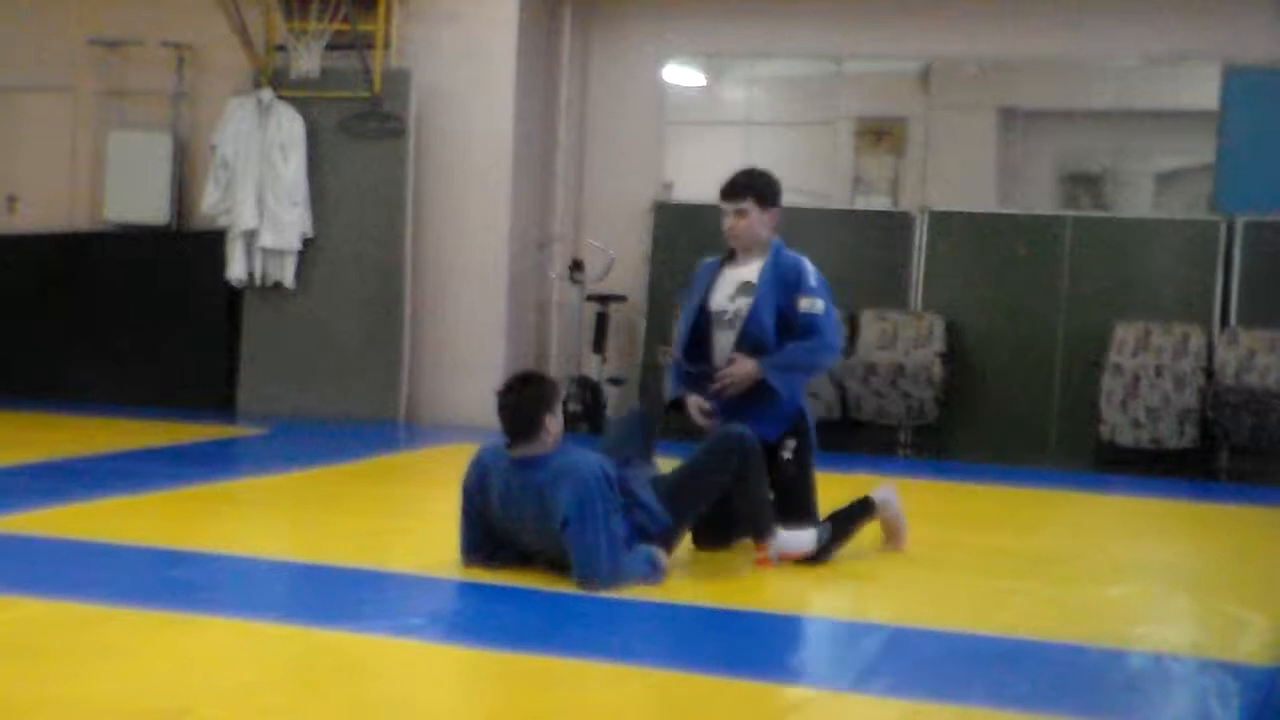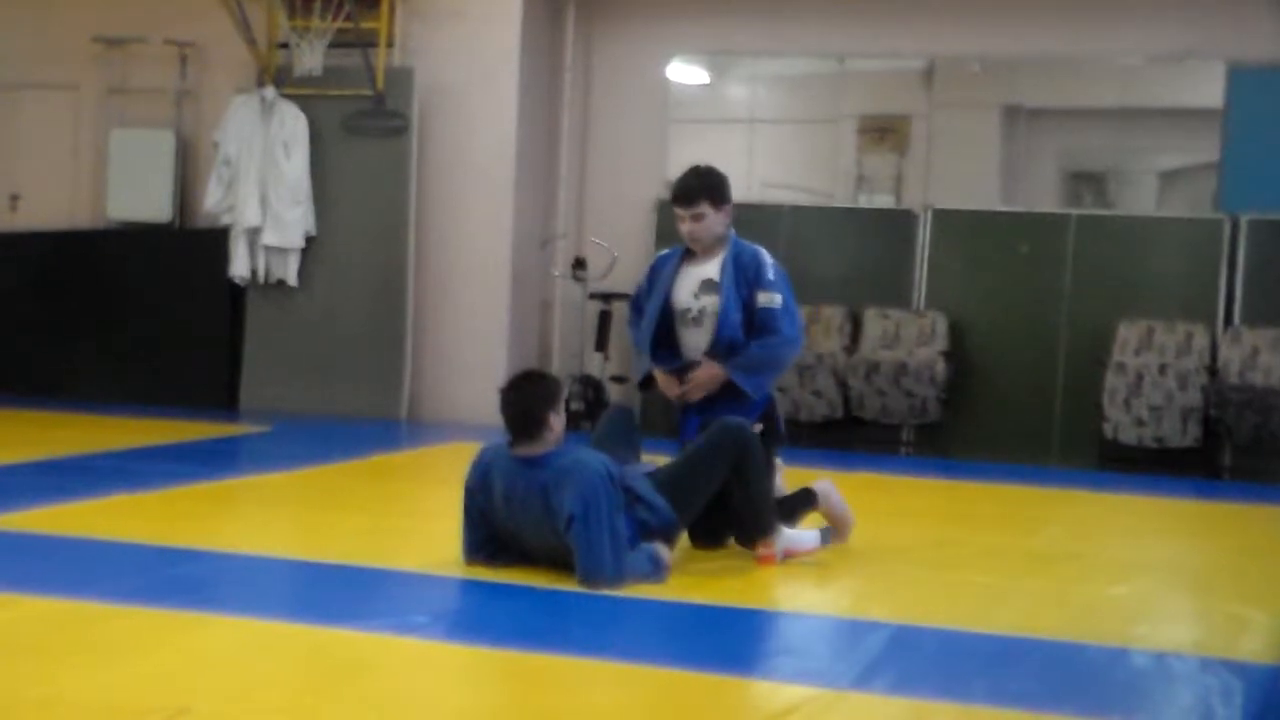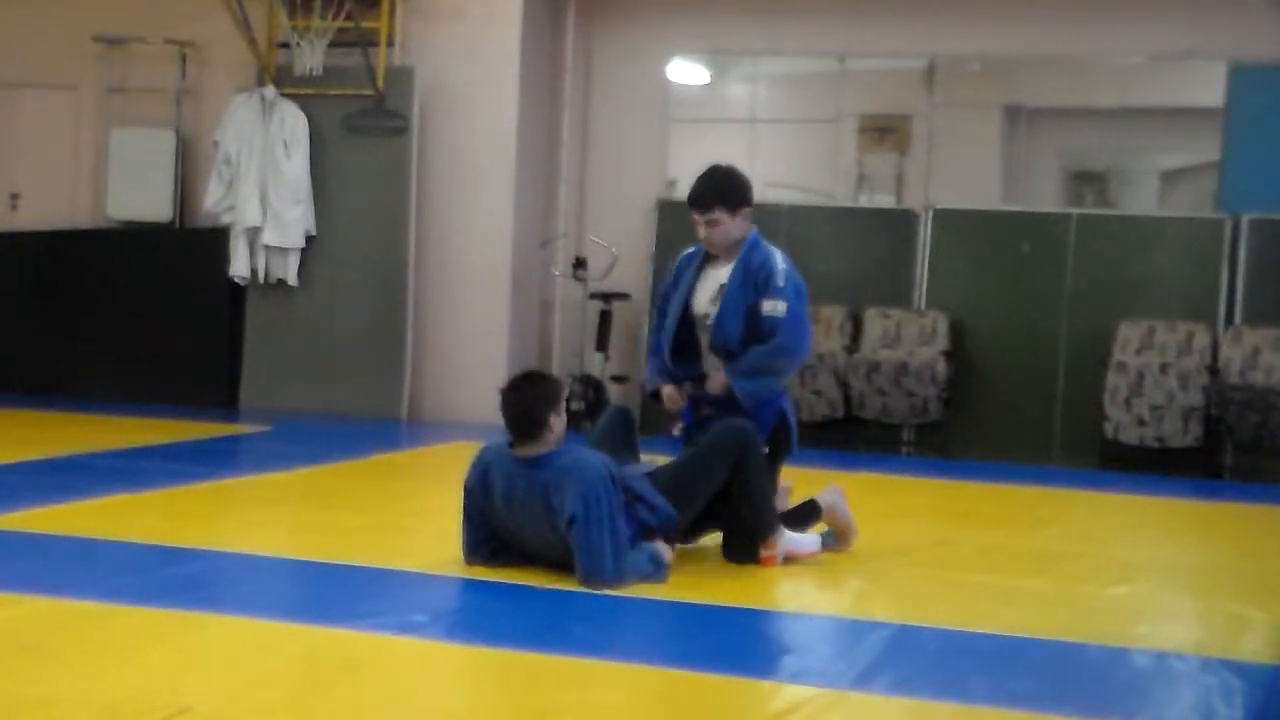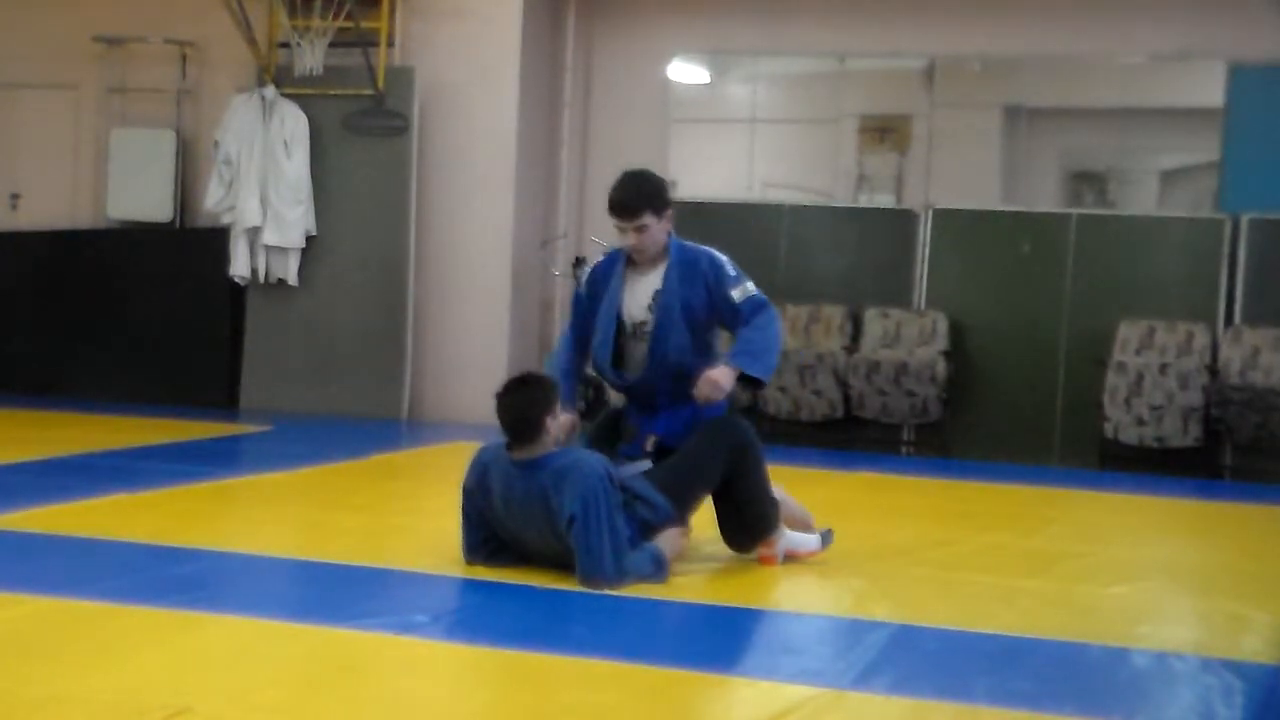
dt=0.7s
person 1, frame 1
left shoulder: (484, 464)
right shoulder: (578, 475)
left elbow: (478, 552)
right elbow: (600, 572)
left wrist: (539, 549)
right wrist: (651, 561)
right hip: (640, 527)
left knee: (637, 421)
right knee: (737, 442)
right ankle: (770, 541)
person 1, frame 2
left shoulder: (485, 465)
right shoulder: (583, 474)
left elbow: (479, 551)
right elbow: (604, 572)
left wrist: (544, 548)
right wrist: (653, 560)
left hip: (587, 517)
right hip: (644, 522)
left knee: (619, 416)
right knee: (734, 434)
right ankle: (771, 539)
person 1, frame 3
left shoulder: (486, 464)
right shoulder: (584, 473)
left elbow: (479, 551)
right elbow: (604, 572)
left wrist: (540, 547)
right wrist: (655, 558)
right hip: (641, 524)
left knee: (618, 416)
right knee: (736, 436)
right ankle: (771, 542)
person 1, frame 4
left shoulder: (483, 464)
right shoulder: (584, 473)
left elbow: (479, 551)
right elbow: (604, 572)
left wrist: (540, 548)
right wrist: (659, 554)
right hip: (637, 530)
right knee: (732, 433)
right ankle: (772, 538)
person 2, frame 1
left shoulder: (795, 271)
right shoulder: (710, 272)
left elbow: (825, 344)
right elbow: (685, 341)
left wrist: (761, 368)
right wrist: (687, 393)
left hip: (777, 420)
right hip: (722, 420)
right knee: (710, 537)
person 2, frame 2
left shoulder: (755, 264)
right shoulder: (666, 265)
left elbow: (784, 338)
right elbow: (640, 320)
left wrist: (724, 372)
right wrist: (656, 368)
left hip: (746, 410)
right hip: (694, 412)
right knee: (706, 534)
left ankle: (811, 499)
person 2, frame 3
left shoulder: (770, 267)
right shoulder: (689, 264)
left elbow: (789, 347)
right elbow: (663, 328)
left wrist: (732, 379)
right wrist: (664, 379)
left hip: (756, 415)
right hip: (704, 414)
left ankle: (821, 510)
person 2, frame 4
left shoulder: (706, 266)
right shoulder: (602, 274)
left elbow: (760, 318)
right elbow: (575, 342)
left wrist: (732, 367)
right wrist: (565, 403)
left hip: (690, 418)
right hip: (634, 417)
